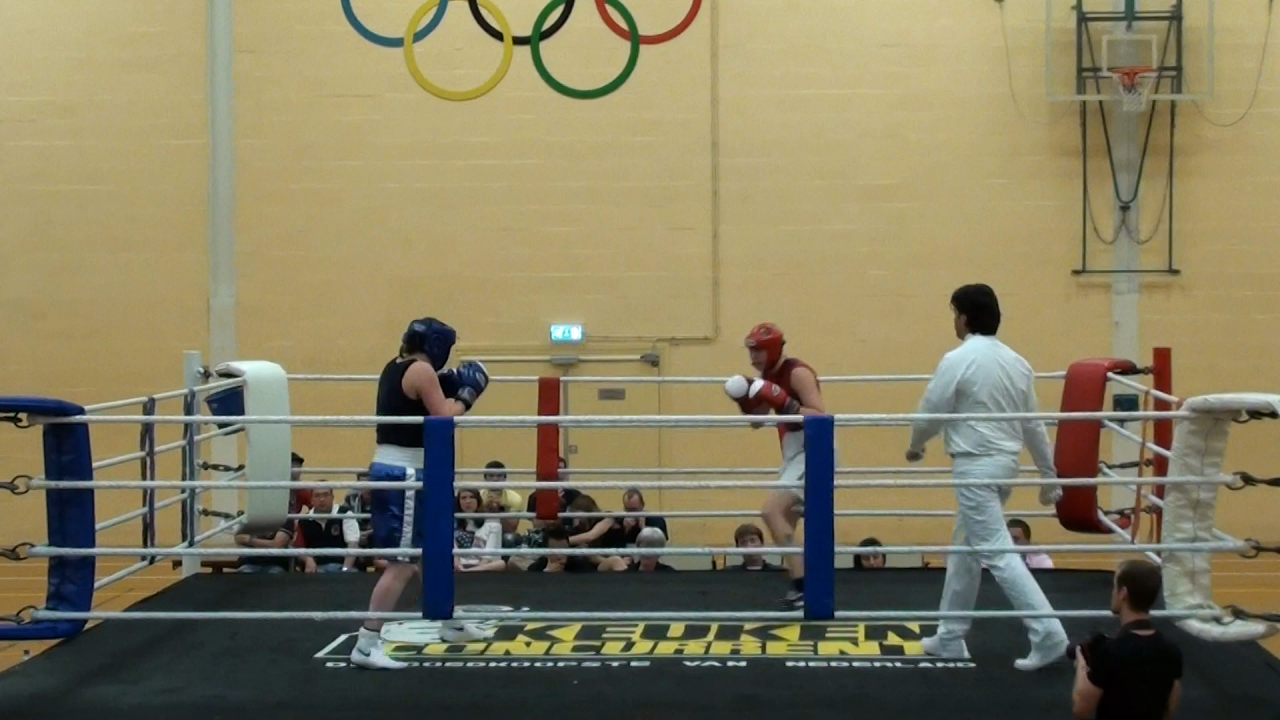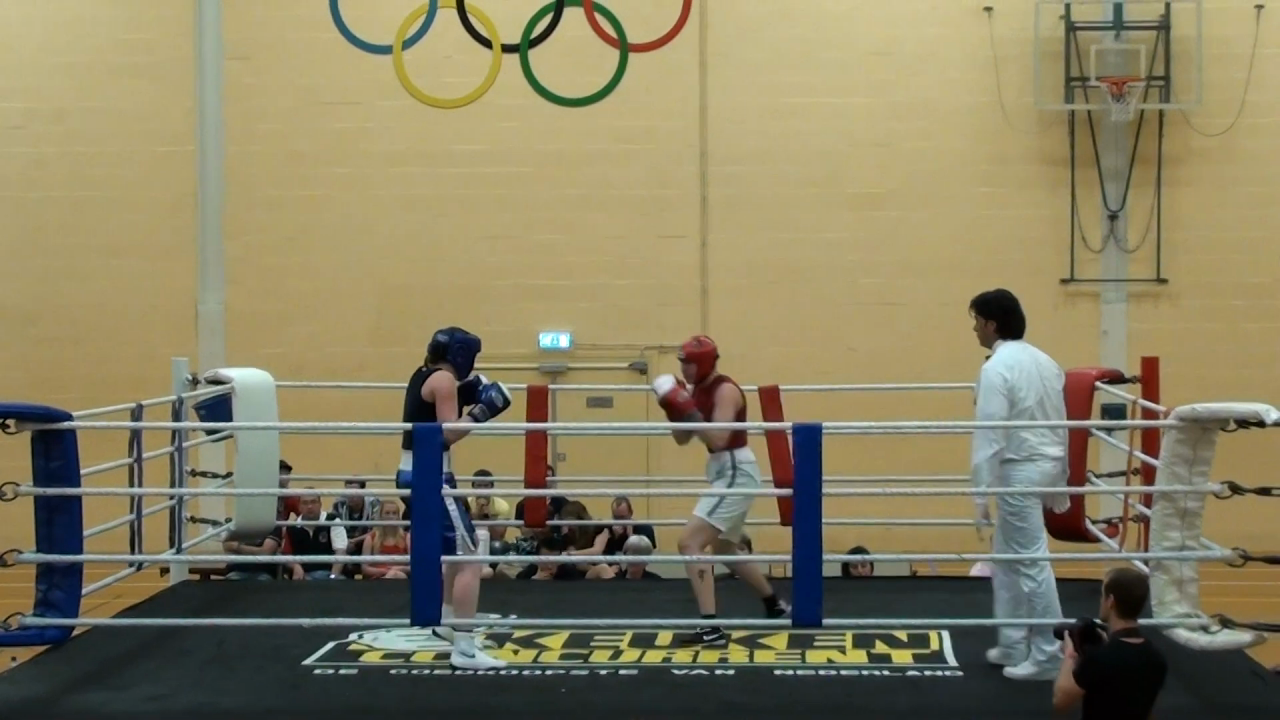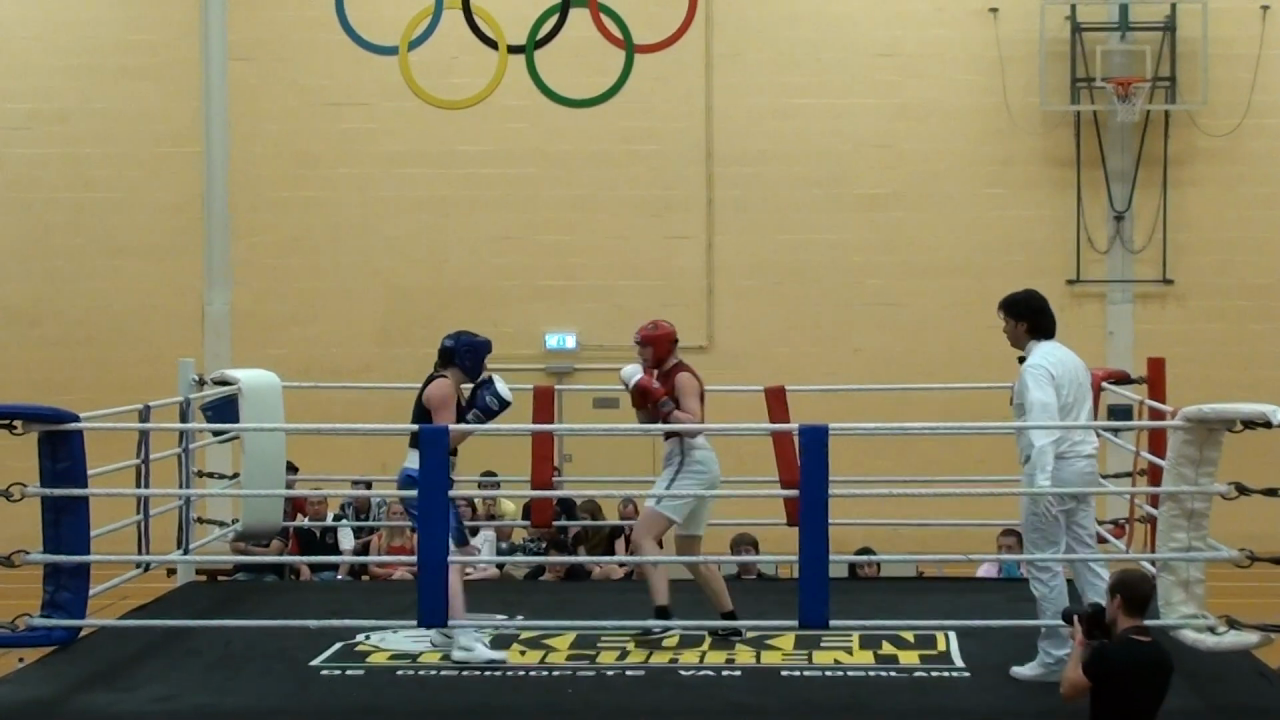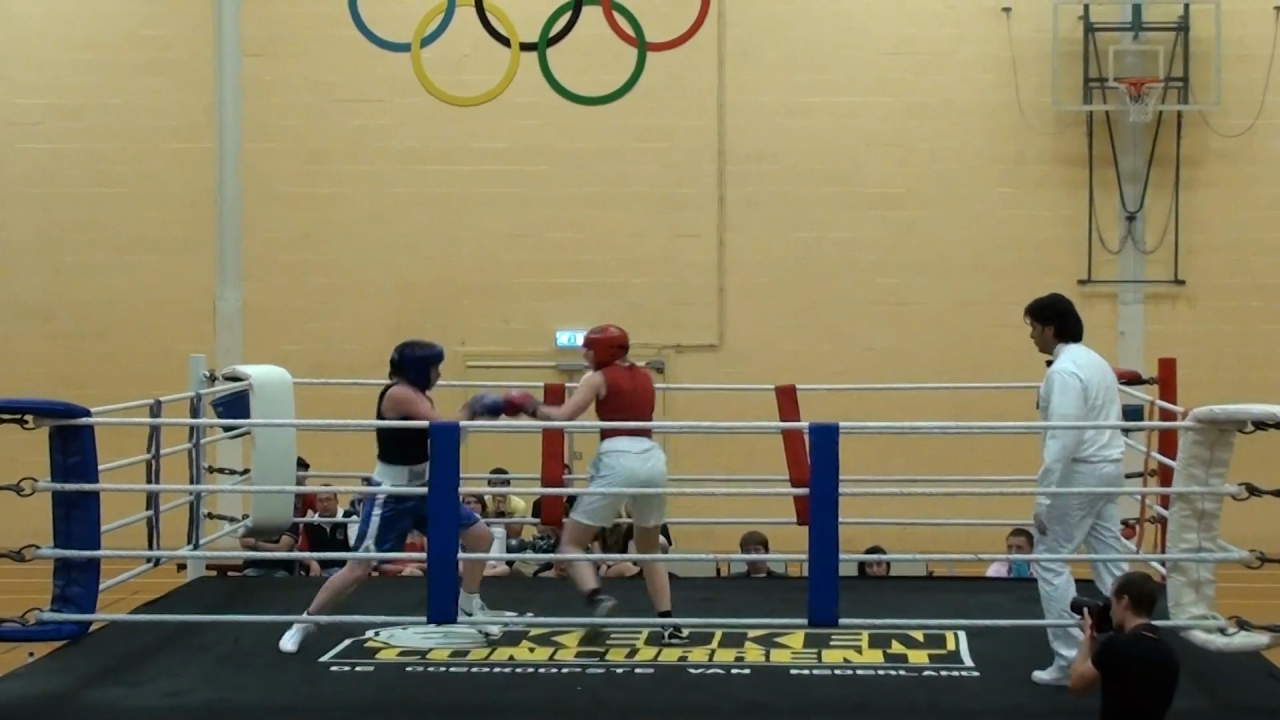
dt=0.3s
person 1, frame 1
left shoulder: (957, 360)
right shoulder: (1017, 362)
left elbow: (929, 415)
right elbow: (1034, 424)
left wrist: (914, 446)
right wrist: (1048, 474)
left hip: (975, 468)
right hip: (1005, 463)
left knee: (997, 554)
right knee: (966, 549)
left ankle: (1049, 638)
right ankle: (949, 637)
person 1, frame 2
left shoulder: (998, 367)
right shoulder: (1046, 363)
left elbow: (989, 434)
right elbow: (1060, 426)
left wrist: (980, 492)
right wrist: (1061, 484)
left hip: (1017, 472)
right hip: (1046, 468)
left knee: (1030, 564)
right knee: (1009, 556)
left ankle: (1048, 657)
right ankle: (1012, 644)
person 1, frame 3
left shoulder: (1037, 365)
right shoulder: (1069, 359)
left elbow: (1043, 428)
left wrist: (1042, 484)
left hip: (1057, 471)
right hip: (1082, 468)
left knee: (1043, 563)
right knee: (1086, 558)
left ankle: (1055, 656)
person 1, frame 4
left shoulder: (1064, 369)
right shoulder: (1096, 363)
left elbow: (1062, 438)
left wrist: (1045, 496)
left hip: (1080, 475)
right hip: (1109, 471)
left knee: (1050, 562)
right knee: (1111, 563)
left ankle: (1068, 660)
person 2, frame 1
left shoulder: (394, 368)
right shoulder: (421, 371)
right elbow: (442, 418)
left wrist: (447, 388)
right wrist: (470, 391)
left hip: (387, 471)
right hip: (404, 475)
right knee: (406, 563)
left ankle: (451, 623)
right ankle: (367, 646)
person 2, frame 2
left shoulder: (422, 376)
right shoulder: (444, 379)
right elbow: (449, 434)
left wrist: (463, 397)
right wrist: (482, 411)
left hip: (412, 476)
left knee: (459, 553)
right knee: (470, 560)
left ankle: (446, 619)
right ankle: (465, 648)
person 2, frame 3
left shoulder: (446, 383)
right shoulder: (443, 386)
left elbow: (459, 430)
right elbow: (445, 438)
left wrist: (479, 402)
right wrist: (485, 409)
right hip: (423, 480)
left knee: (461, 552)
right knee: (450, 559)
left ankle: (444, 632)
right ankle: (460, 639)
person 2, frame 4
left shoulder: (413, 395)
right shoulder: (399, 395)
left elbow: (430, 433)
right wrist: (476, 407)
left hip: (421, 487)
right hip: (389, 493)
left knee: (481, 536)
right knee: (359, 568)
left ankle: (470, 606)
right ankle: (304, 624)
person 3, frame 1
left shoulder: (798, 373)
right shoulder: (766, 376)
left elbow: (818, 418)
right elbow: (757, 420)
left wrist: (783, 403)
right wrist: (745, 401)
right hip: (796, 452)
left knee: (772, 511)
right knee: (785, 523)
left ankle: (800, 586)
right ankle: (801, 589)
person 3, frame 2
left shoulder: (726, 390)
right shoulder: (697, 390)
left elbow: (717, 440)
right elbow: (682, 439)
left wrist: (688, 410)
right wrist: (673, 410)
left hip: (736, 475)
right hip: (725, 475)
left knee: (689, 543)
right knee: (724, 550)
left ankle: (711, 626)
right ankle: (775, 605)
person 3, frame 3
left shoulder: (682, 377)
right shoulder: (664, 374)
left elbow: (692, 425)
right elbow: (645, 421)
left wrist: (661, 401)
right wrist: (639, 394)
left hip: (689, 464)
right hip: (699, 466)
left knee: (642, 537)
right knee: (689, 554)
left ankle: (663, 617)
right ankle: (730, 622)
person 3, frame 4
left shoulder: (598, 379)
right shoulder: (644, 378)
left elbow: (562, 416)
left wrist: (529, 406)
left hip: (615, 462)
right hip: (652, 461)
left knee: (569, 545)
right knee: (649, 550)
left ankle: (598, 599)
right ankle: (669, 624)
